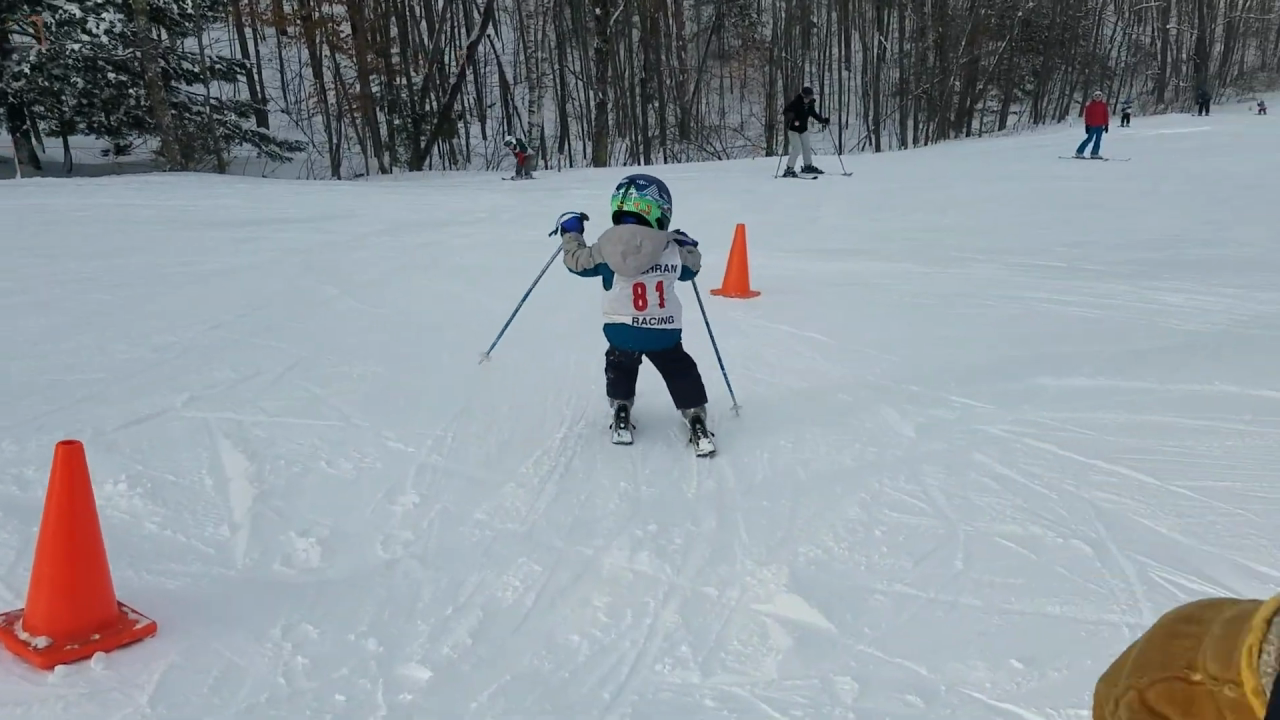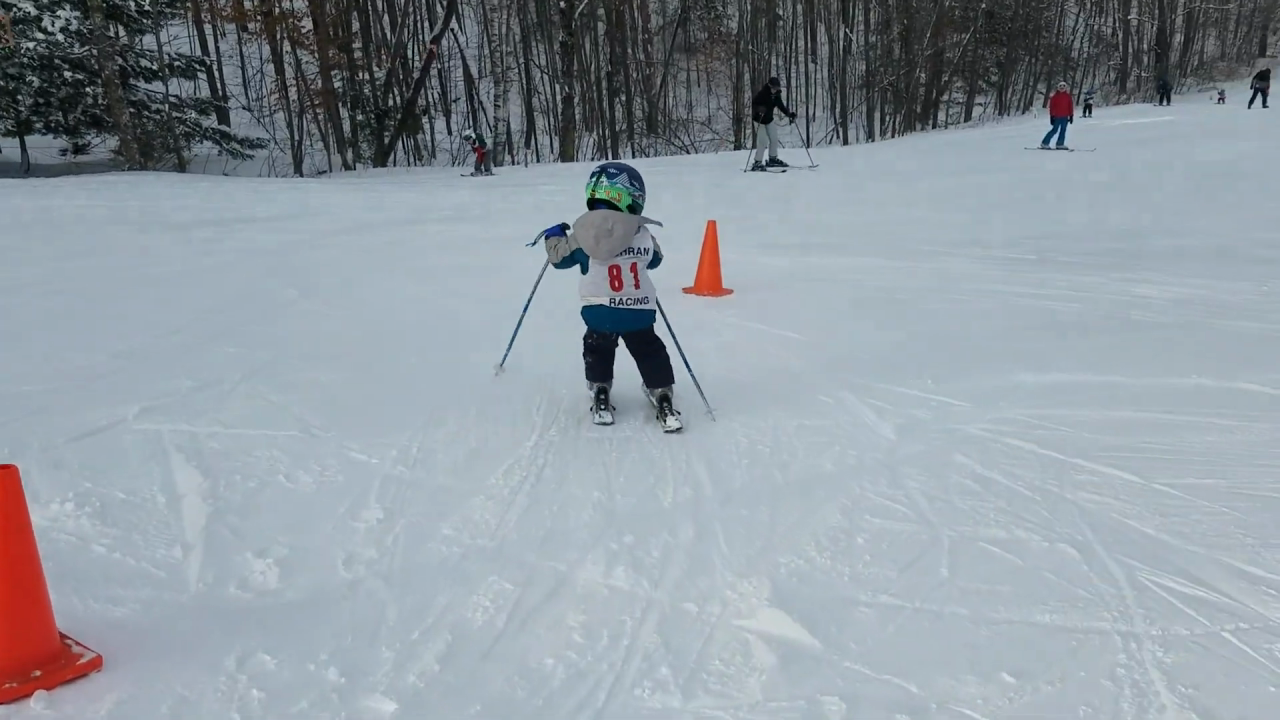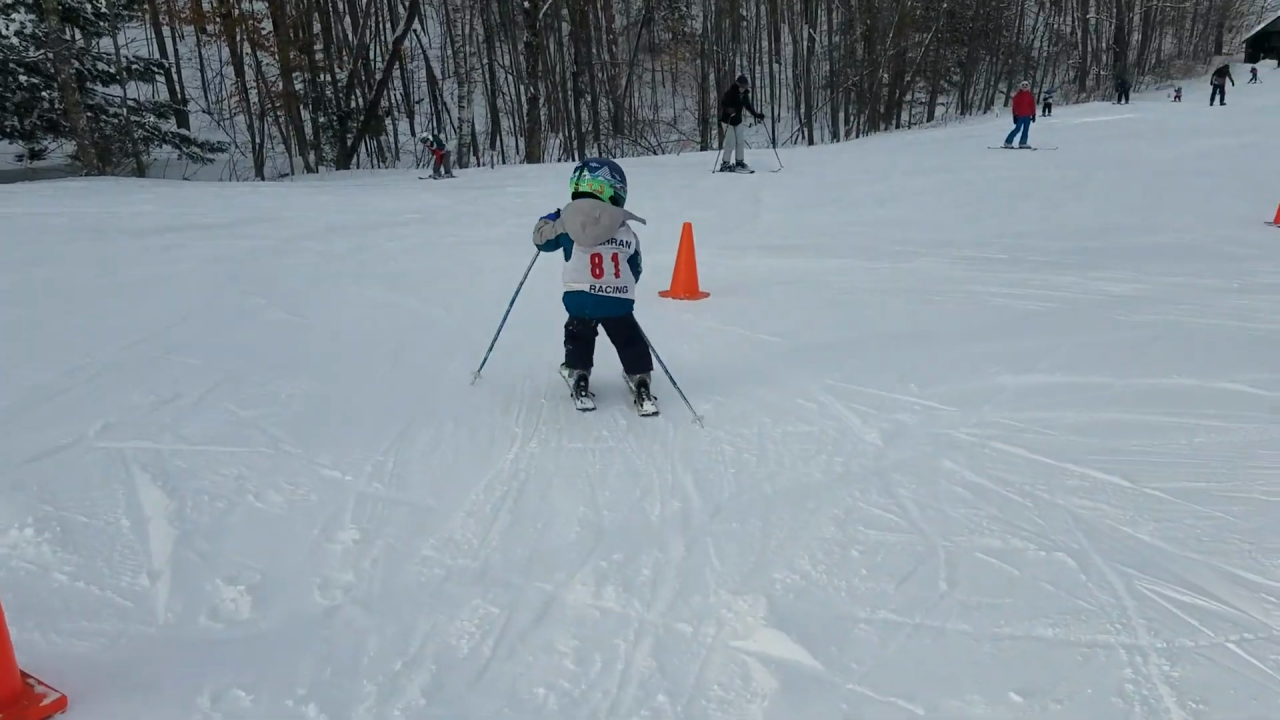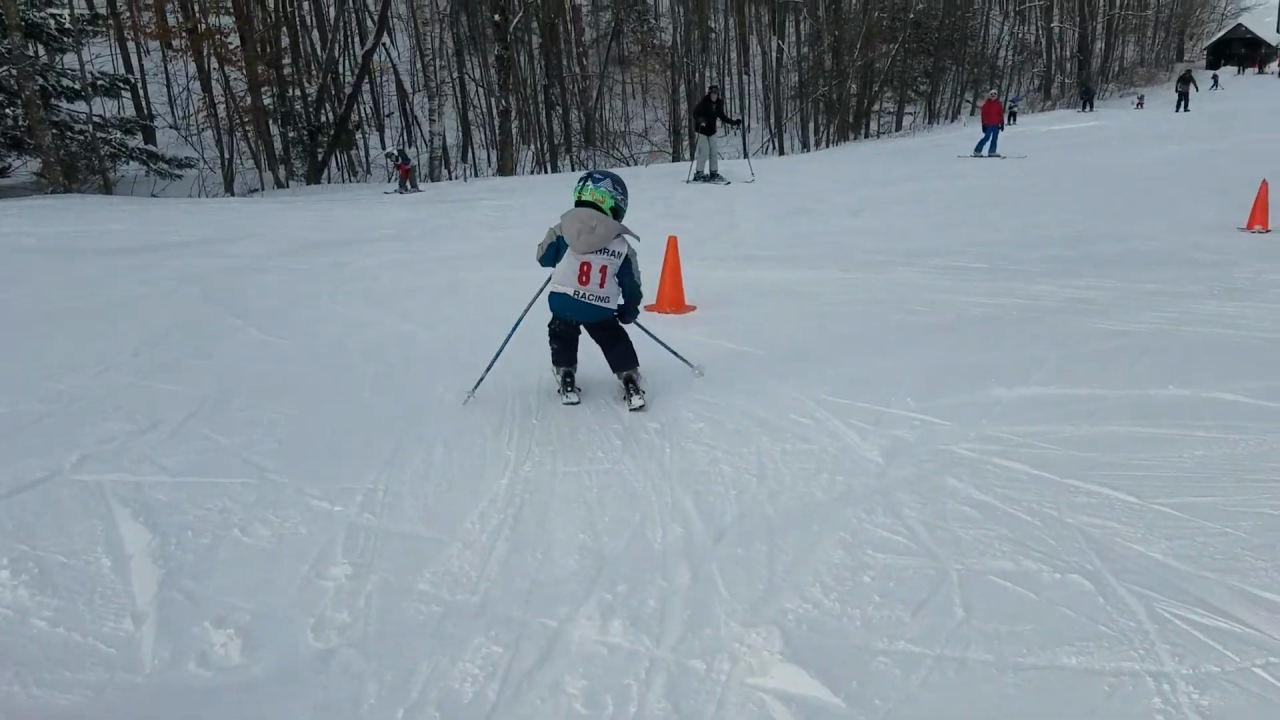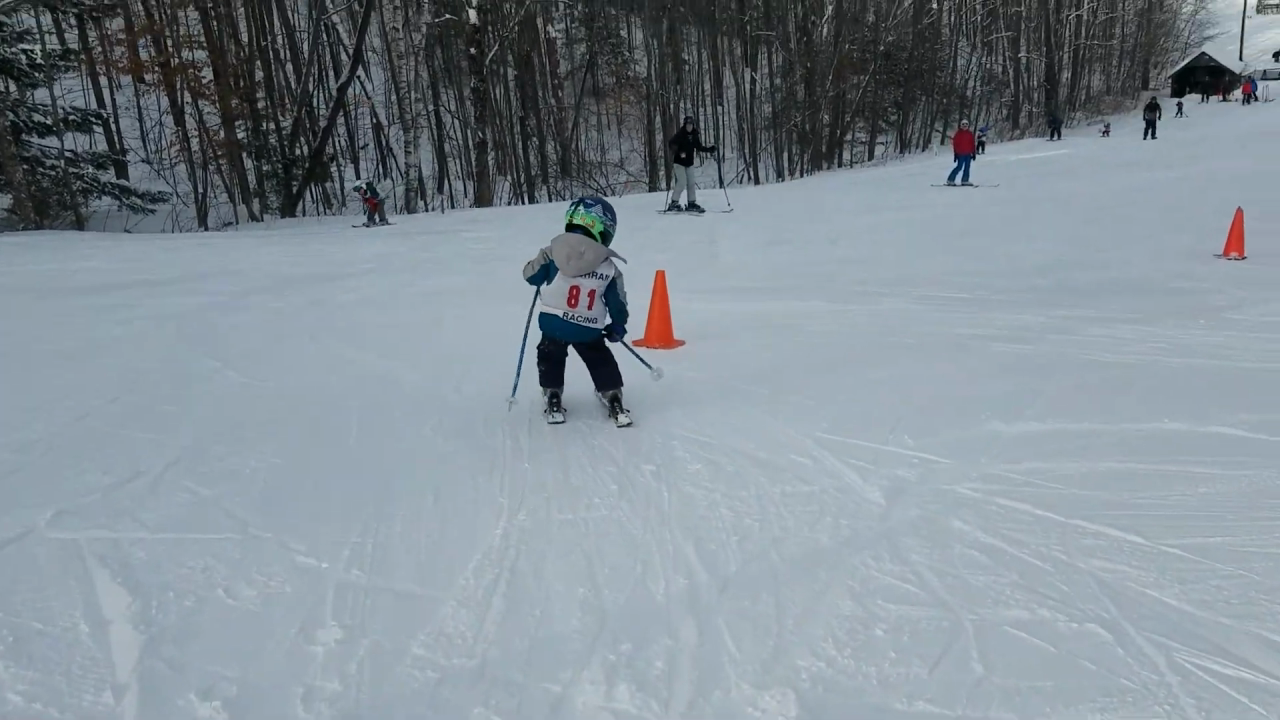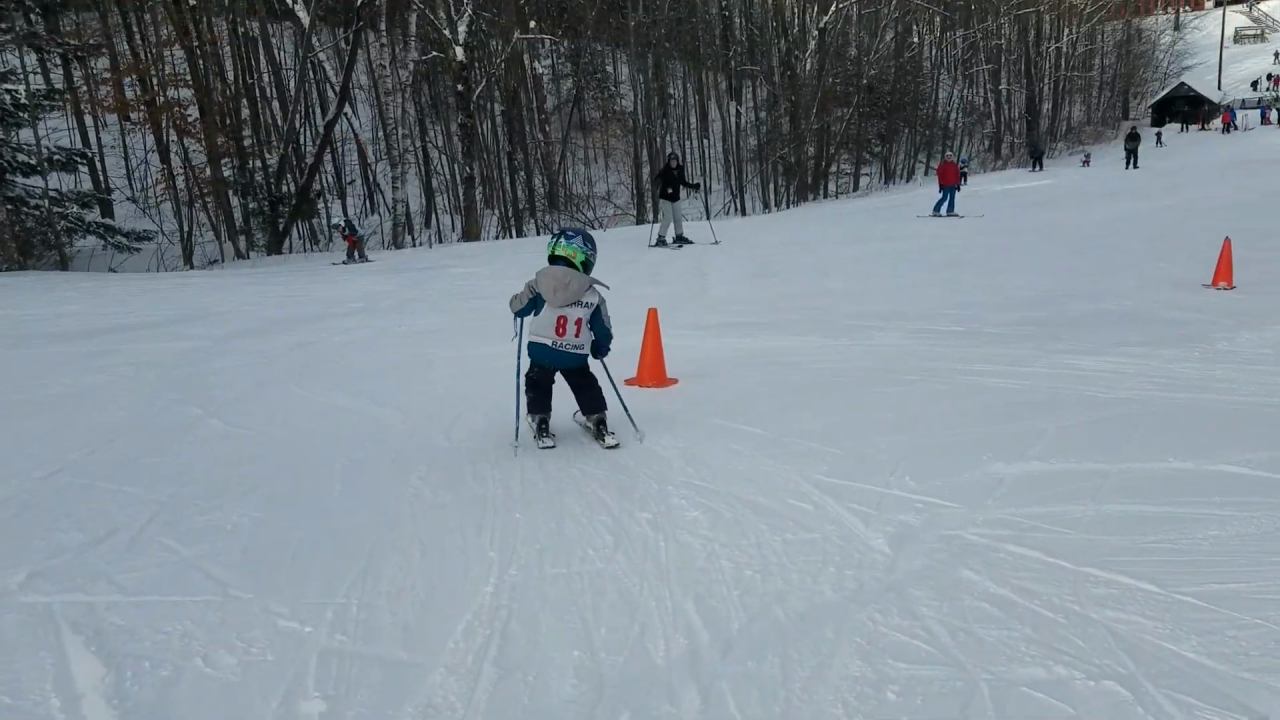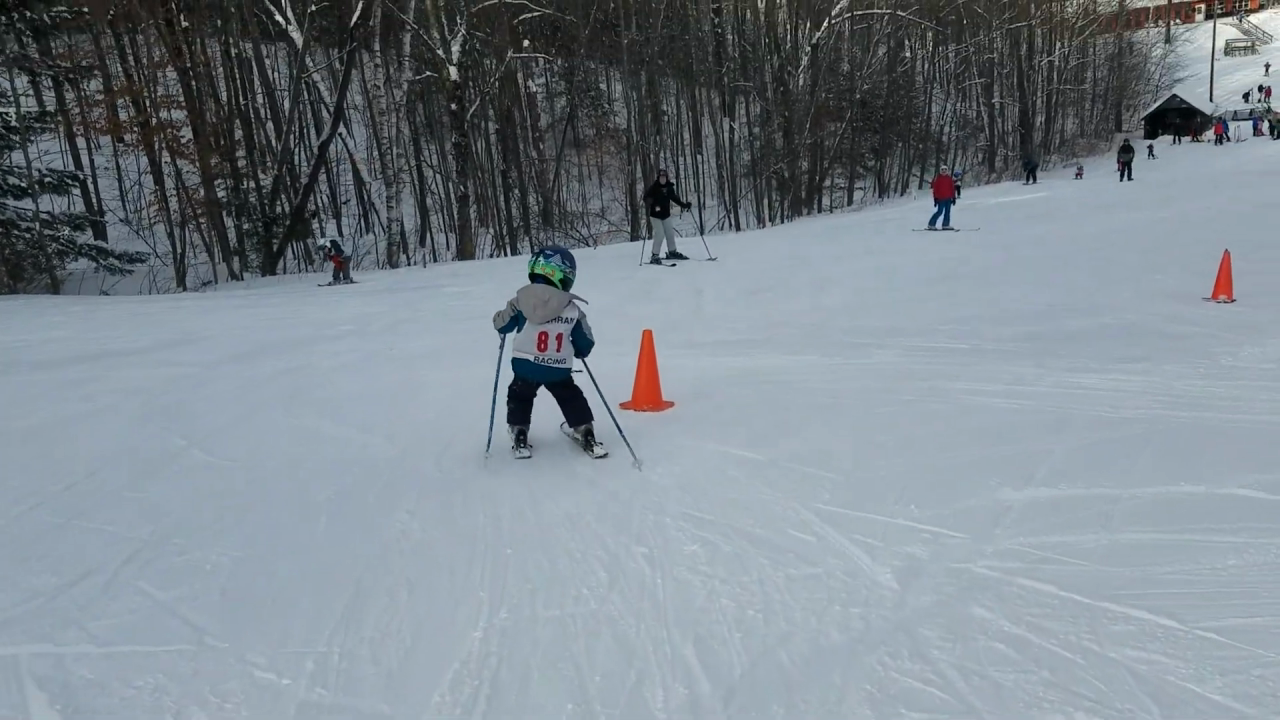
dt=0.2s
person 1, frame 1
left shoulder: (606, 250)
right shoulder: (672, 251)
left elbow: (576, 262)
right elbow: (691, 269)
left wrist: (571, 234)
right wrist: (687, 244)
left hip: (622, 332)
right hip: (664, 333)
left knee: (620, 370)
right knee: (681, 373)
left ankle: (621, 413)
right ankle: (696, 418)
person 1, frame 2
left shoulder: (582, 236)
right shoulder: (643, 236)
left elbow: (558, 256)
right elbow: (654, 260)
left wrist: (553, 235)
left hip: (600, 313)
right hip: (639, 314)
left knee: (598, 352)
right knee: (651, 354)
left ankle: (600, 393)
right ankle: (663, 397)
person 1, frame 3
left shoulder: (566, 224)
right shoulder: (626, 232)
left elbow: (542, 240)
right elbow: (635, 269)
left wrist: (546, 220)
left hip: (580, 300)
right hip: (619, 302)
left knee: (578, 339)
right knee: (630, 341)
left ankle: (579, 378)
right ankle: (640, 382)
person 1, frame 4
left shoulder: (564, 230)
right shoulder: (621, 245)
left elbow: (544, 257)
right elbow: (631, 281)
right wrist: (631, 307)
left hip: (565, 302)
right hip: (601, 309)
left knee: (562, 338)
right knee: (615, 341)
left ankle: (565, 376)
right ankle: (629, 380)
person 1, frame 5
left shoulder: (553, 253)
right shoulder: (609, 268)
left elbow: (531, 276)
right elbow: (617, 303)
left wrist: (539, 263)
right wrist: (618, 326)
left hip: (554, 323)
right hip: (589, 330)
left knee: (550, 359)
right knee: (601, 362)
left ankle: (552, 397)
right ankle: (613, 399)
person 1, frame 6
left shoulder: (539, 284)
right shoulder: (592, 295)
left elbow: (518, 309)
right elbow: (602, 328)
left wrist: (517, 299)
right wrist: (602, 346)
left hip: (542, 352)
right hip: (575, 356)
left knee: (538, 387)
right knee: (586, 387)
left ankle: (541, 424)
right ankle: (598, 423)
person 1, frame 7
left shoulder: (521, 302)
right shoulder: (572, 310)
left elbow: (501, 325)
right elbow: (585, 340)
left wrist: (501, 315)
right wrist: (581, 351)
left hip: (526, 367)
right hip: (559, 370)
left knee: (519, 398)
right knee: (571, 399)
left ankle: (519, 436)
right ankle: (586, 435)
